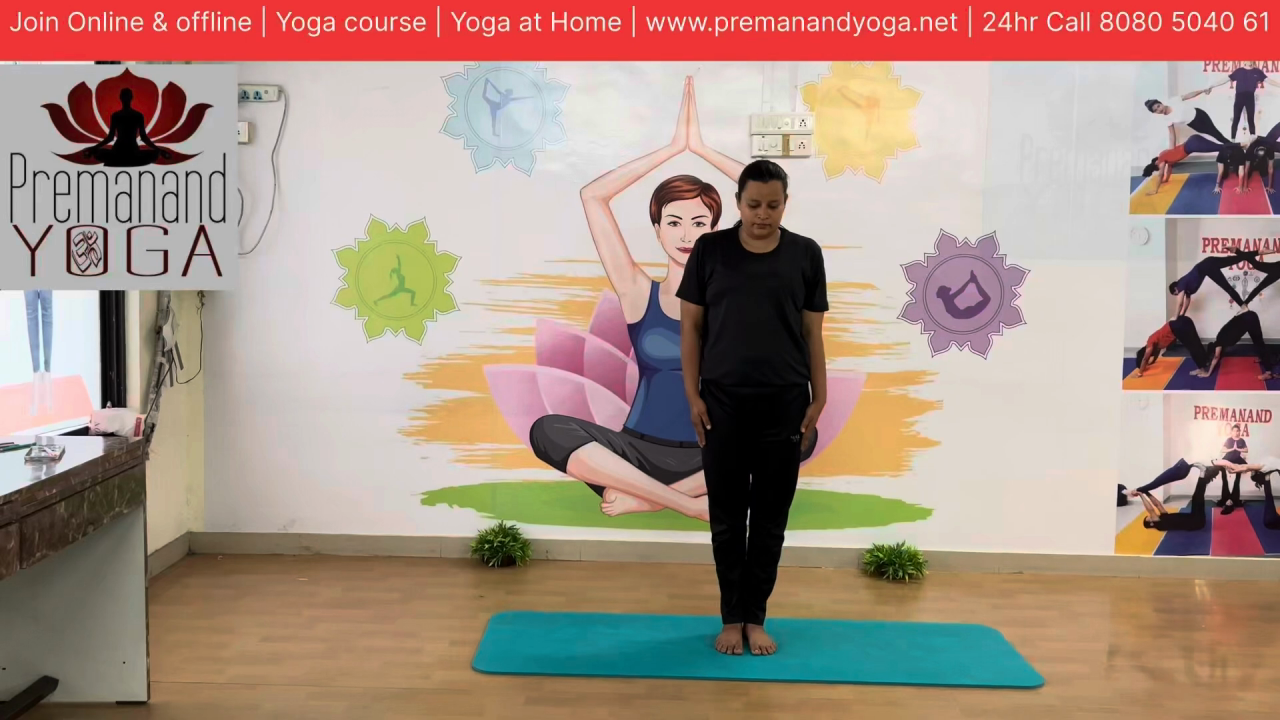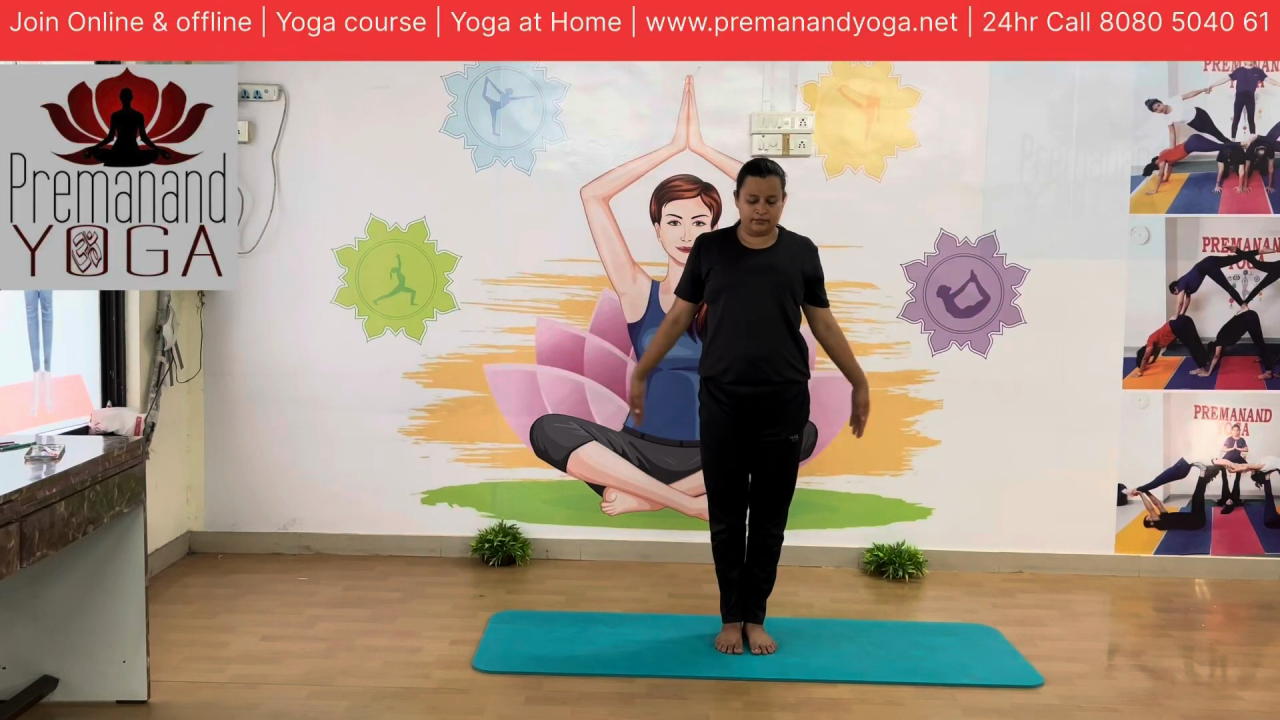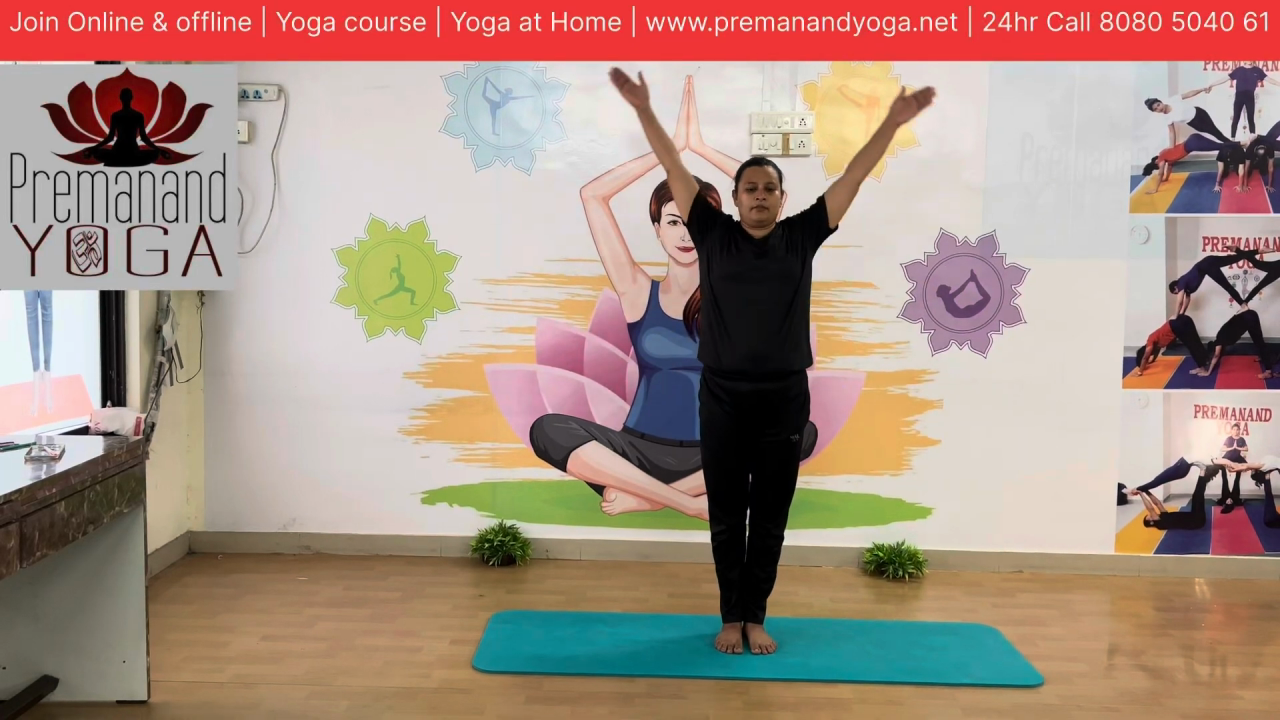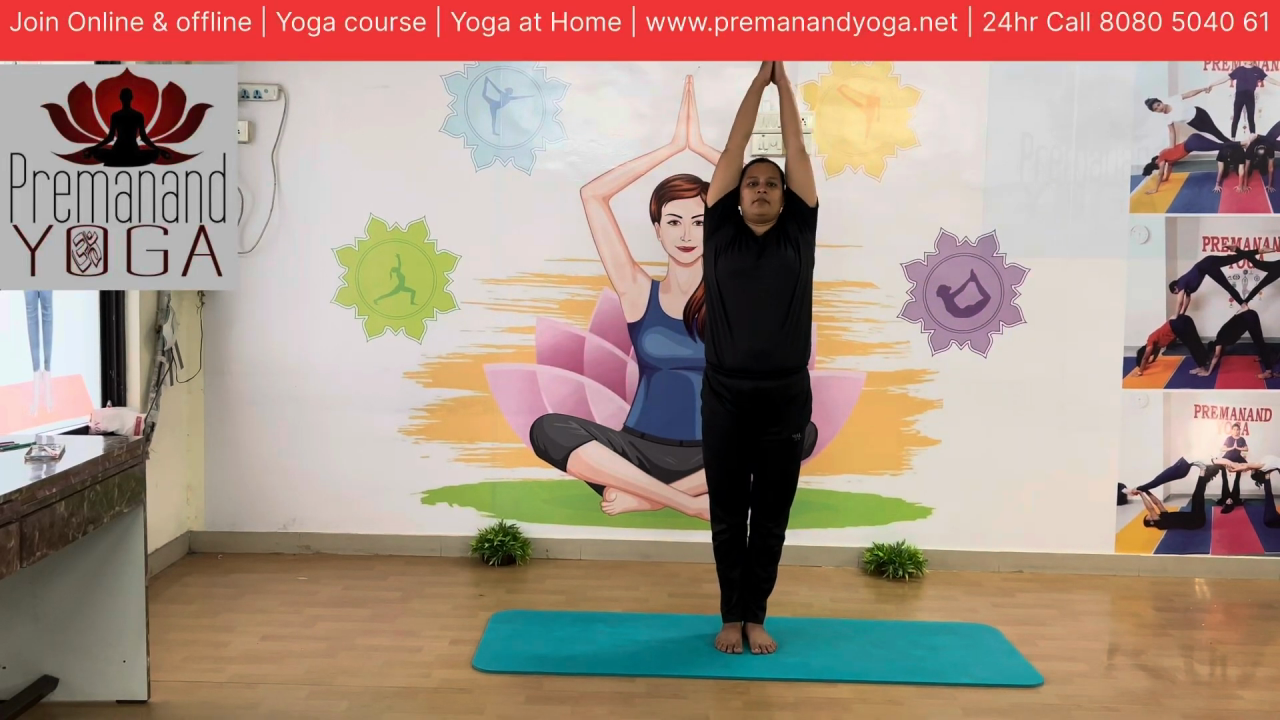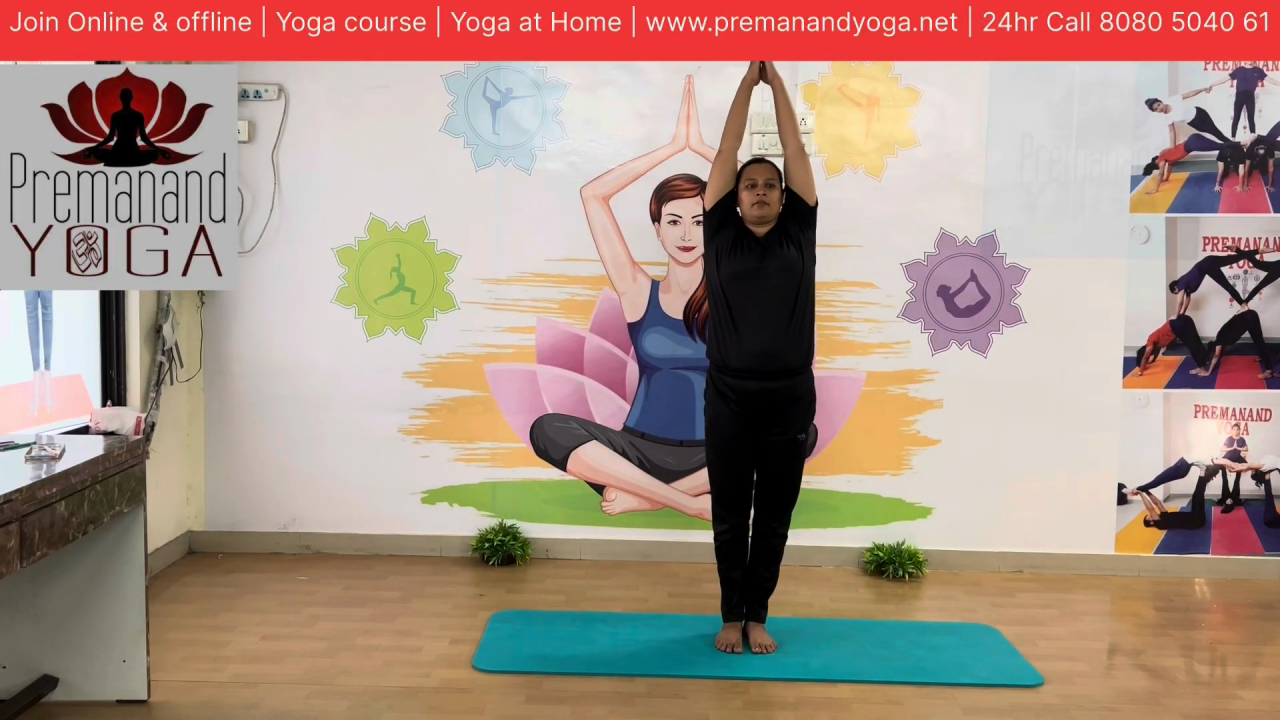
dt=0.7s
person 1, frame 1
left shoulder: (806, 253)
right shoulder: (709, 249)
left elbow: (813, 332)
right elbow: (691, 326)
left wrist: (818, 399)
right wrist: (693, 394)
left hip: (784, 403)
right hip: (723, 401)
left knee: (770, 517)
right knee: (727, 516)
left ankle: (755, 617)
right ankle: (731, 617)
person 1, frame 2
left shoulder: (802, 252)
right shoulder: (710, 248)
left elbow: (823, 323)
right elbow: (679, 316)
left wrist: (859, 382)
right wrist: (642, 370)
left hip: (784, 400)
right hip: (722, 399)
left knee: (770, 515)
right knee: (726, 514)
left ankle: (755, 616)
right ankle: (731, 616)
person 1, frame 3
left shoulder: (801, 237)
right shoulder: (713, 235)
left elbow: (852, 176)
right elbow: (673, 167)
left wrist: (894, 122)
right wrist: (643, 111)
left hip: (784, 399)
right hip: (722, 399)
left knee: (770, 519)
right knee: (726, 517)
left ankle: (755, 616)
right ankle: (730, 615)
person 1, frame 4
left shoulder: (799, 231)
right shoulder: (721, 231)
left elbow: (798, 151)
right elbow: (733, 150)
left wrist: (784, 82)
right wrist: (757, 82)
left hip: (785, 396)
right hip: (725, 395)
left knee: (771, 516)
right knee: (728, 514)
left ankle: (756, 614)
right ankle: (731, 615)
person 1, frame 5
left shoulder: (799, 232)
right shoulder: (721, 235)
left elbow: (796, 151)
right elbow: (725, 153)
left wrist: (777, 81)
right wrist: (745, 84)
left hip: (790, 396)
right hip: (729, 396)
left knee: (774, 516)
right knee: (730, 514)
left ankle: (757, 615)
right ankle: (731, 615)
person 2, frame 1
right shoulder: (638, 292)
right elbow: (592, 196)
left wrist: (700, 147)
right wrist: (674, 147)
right hip: (641, 452)
right knee: (548, 431)
left ankle: (643, 497)
right ankle: (692, 503)
person 2, frame 2
right shoulder: (638, 293)
right elbow: (592, 196)
left wrist: (702, 147)
right wrist: (675, 146)
right hip: (640, 453)
left knee: (802, 434)
right knee: (548, 431)
left ankle: (645, 495)
right ankle: (692, 503)
person 2, frame 3
right shoulder: (638, 292)
right elbow: (592, 196)
left wrist: (699, 146)
right wrist: (671, 147)
right hip: (641, 451)
left knee: (800, 432)
right knee: (548, 430)
left ankle: (645, 495)
right ankle: (694, 502)
person 2, frame 4
right shoulder: (637, 290)
right elbow: (592, 195)
left wrist: (699, 145)
right wrist: (673, 145)
left hip: (712, 458)
right hip: (641, 452)
left knee: (800, 432)
right knee: (547, 430)
left ankle: (645, 496)
right ankle: (693, 503)
person 2, frame 5
right shoulder: (635, 290)
right elbow: (593, 195)
left wrist: (700, 145)
right wrist: (674, 147)
left hip: (709, 456)
right hip: (637, 453)
right knee: (548, 430)
left ankle: (637, 494)
right ankle: (693, 502)
